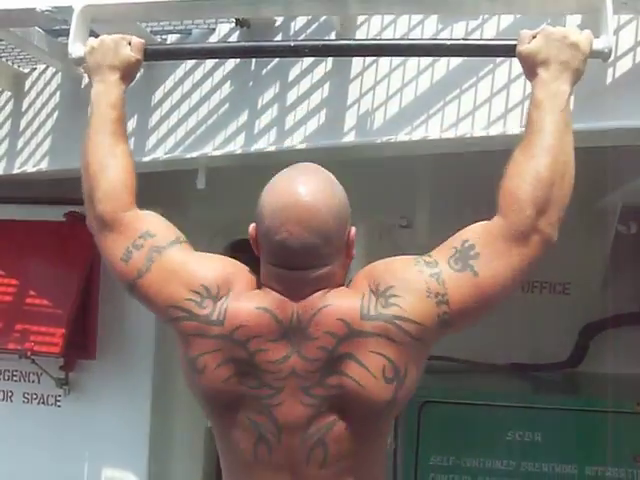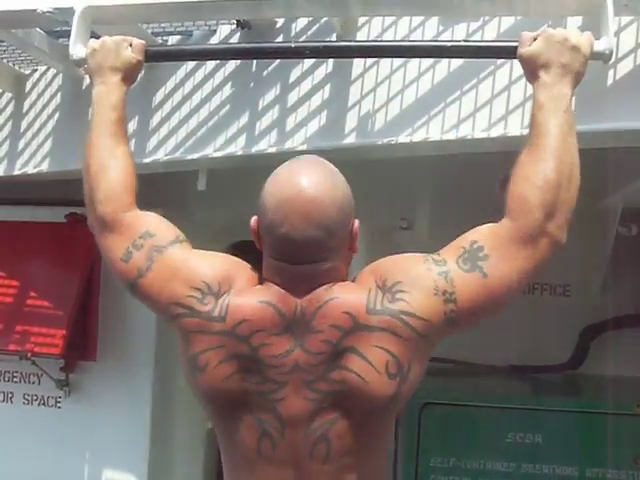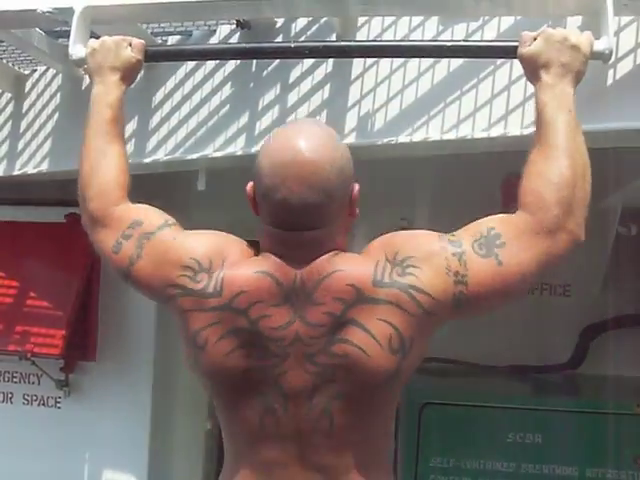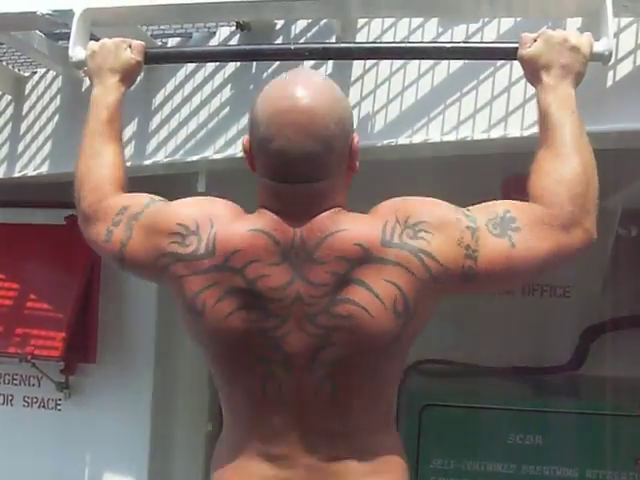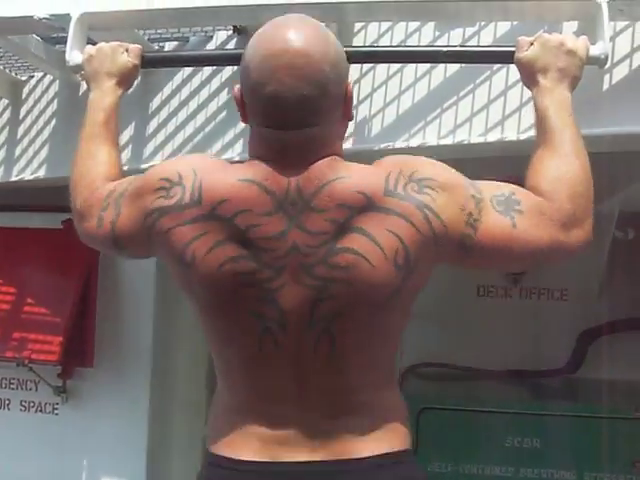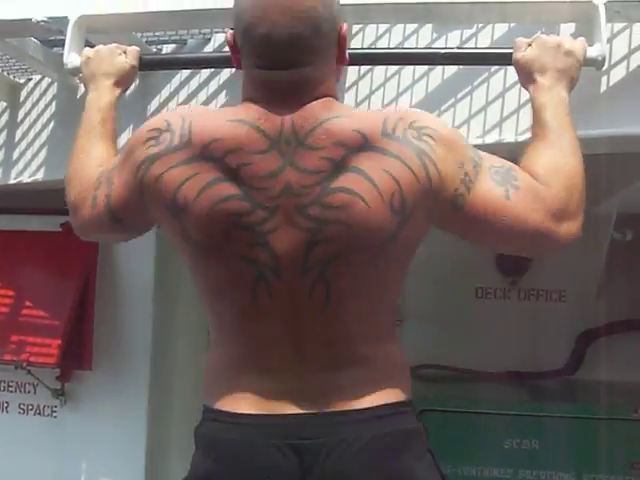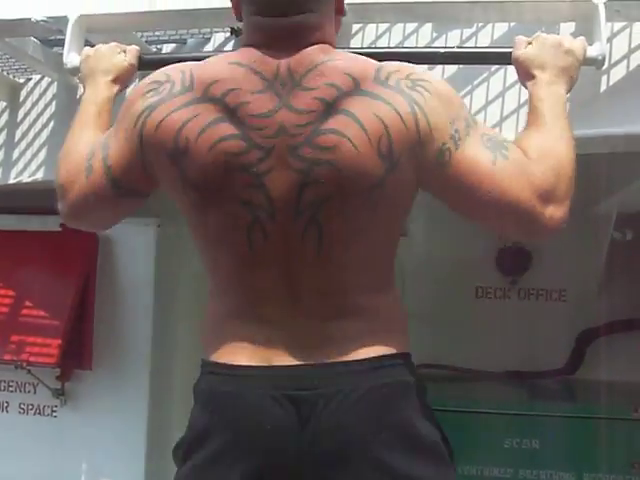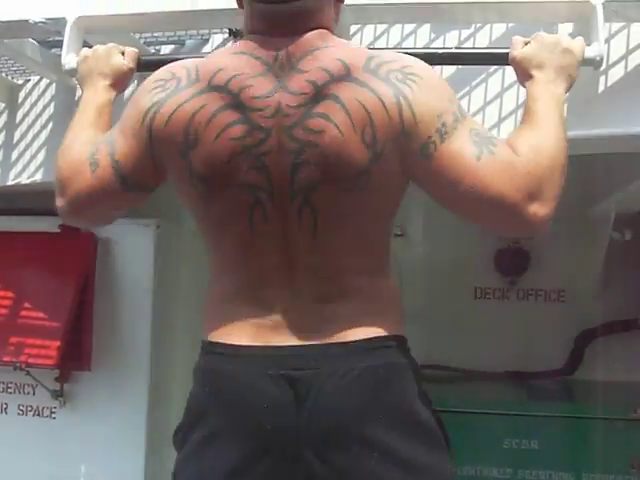
dt=0.1s
person 1, frame 1
left shoulder: (210, 309)
right shoulder: (392, 314)
left elbow: (110, 215)
right elbow: (531, 222)
left wrist: (108, 82)
right wrist: (552, 81)
person 1, frame 2
left shoulder: (212, 308)
right shoulder: (397, 311)
left elbow: (110, 215)
right elbow: (539, 225)
left wrist: (109, 82)
right wrist: (554, 83)
person 1, frame 3
left shoulder: (207, 278)
right shoulder: (404, 279)
left elbow: (102, 215)
right elbow: (556, 223)
left wrist: (107, 84)
right wrist: (555, 84)
person 1, frame 4
left shoulder: (200, 242)
right shoulder: (406, 244)
left elbow: (97, 211)
right elbow: (568, 221)
left wrist: (107, 85)
right wrist: (556, 84)
person 1, frame 5
left shoulder: (184, 190)
right shoulder: (410, 195)
left elbow: (91, 215)
right elbow: (567, 224)
left wrist: (104, 89)
right wrist: (552, 87)
person 1, frame 6
left shoulder: (174, 145)
right shoulder: (404, 144)
left elbow: (86, 209)
right elbow: (557, 215)
left wrist: (103, 88)
right wrist: (550, 85)
person 1, frame 7
left shoulder: (169, 99)
right shoulder: (402, 96)
left elbow: (76, 201)
right elbow: (543, 204)
left wrist: (99, 86)
right wrist: (549, 83)
left hip: (234, 406)
right hip: (371, 404)
person 1, frame 8
left shoulder: (173, 93)
right shoulder: (396, 85)
left elbow: (74, 198)
right elbow: (529, 202)
left wrist: (98, 86)
right wrist: (547, 81)
left hip: (232, 388)
right hip: (366, 386)
